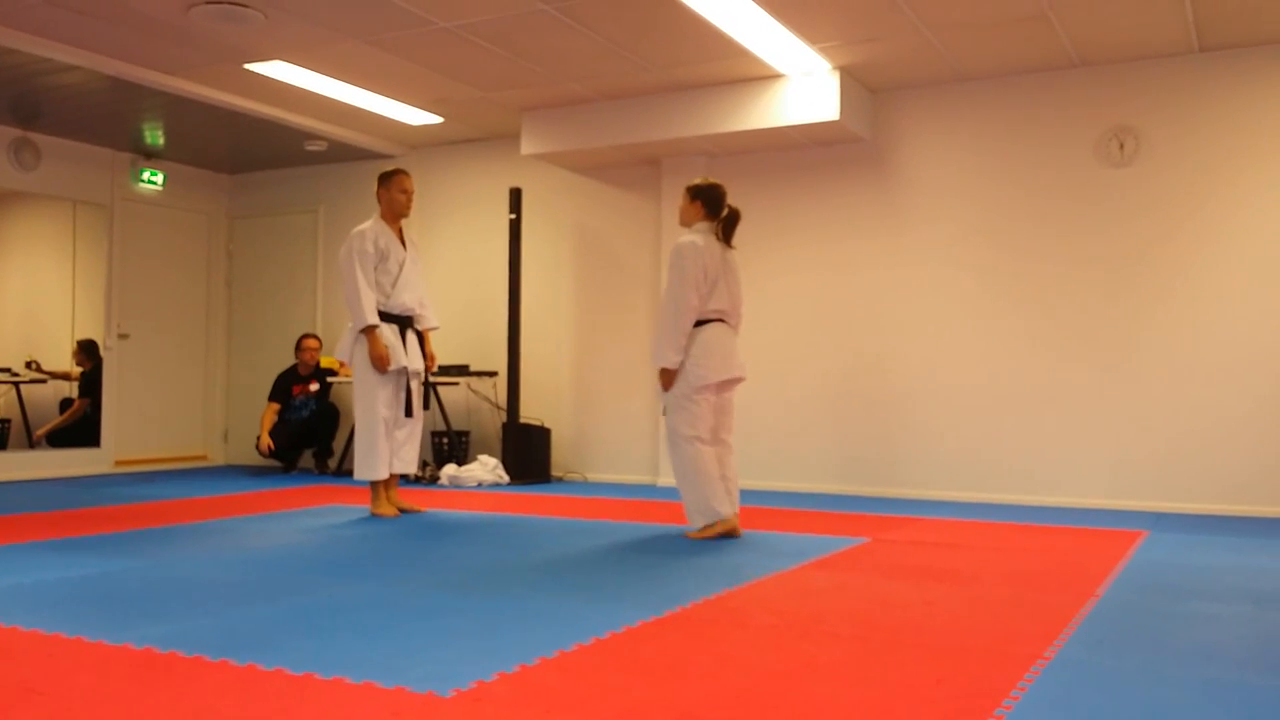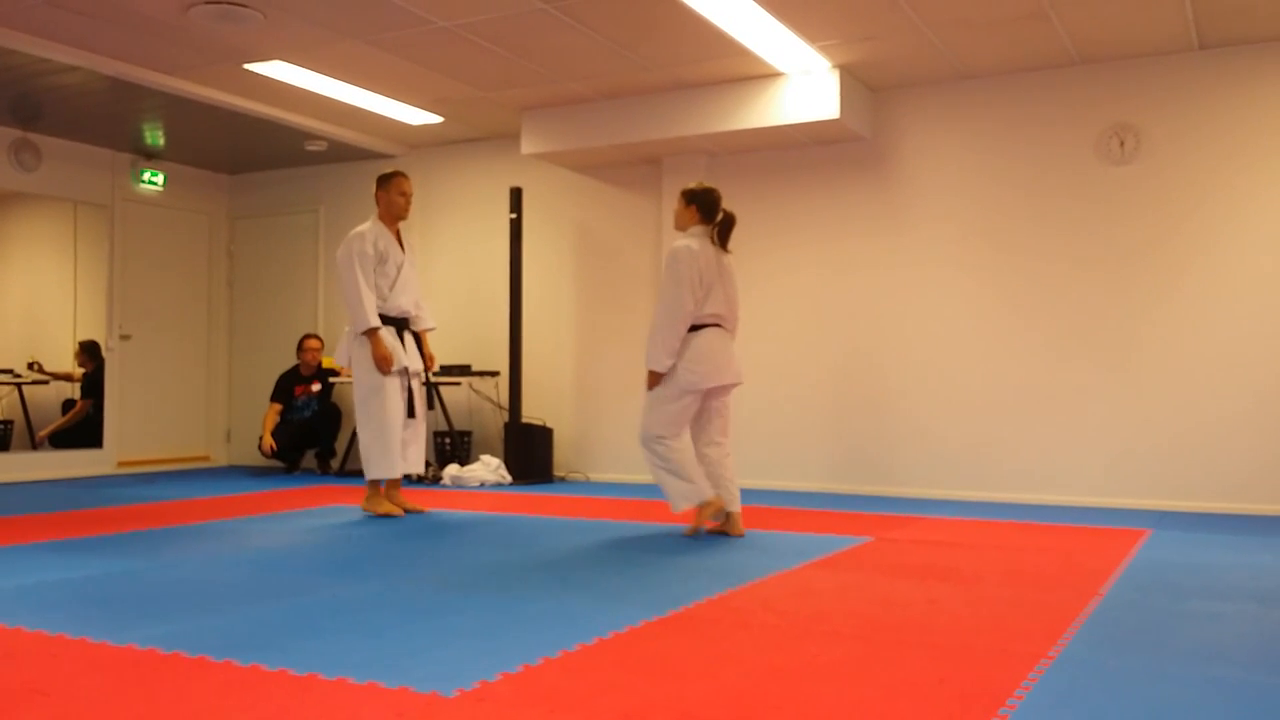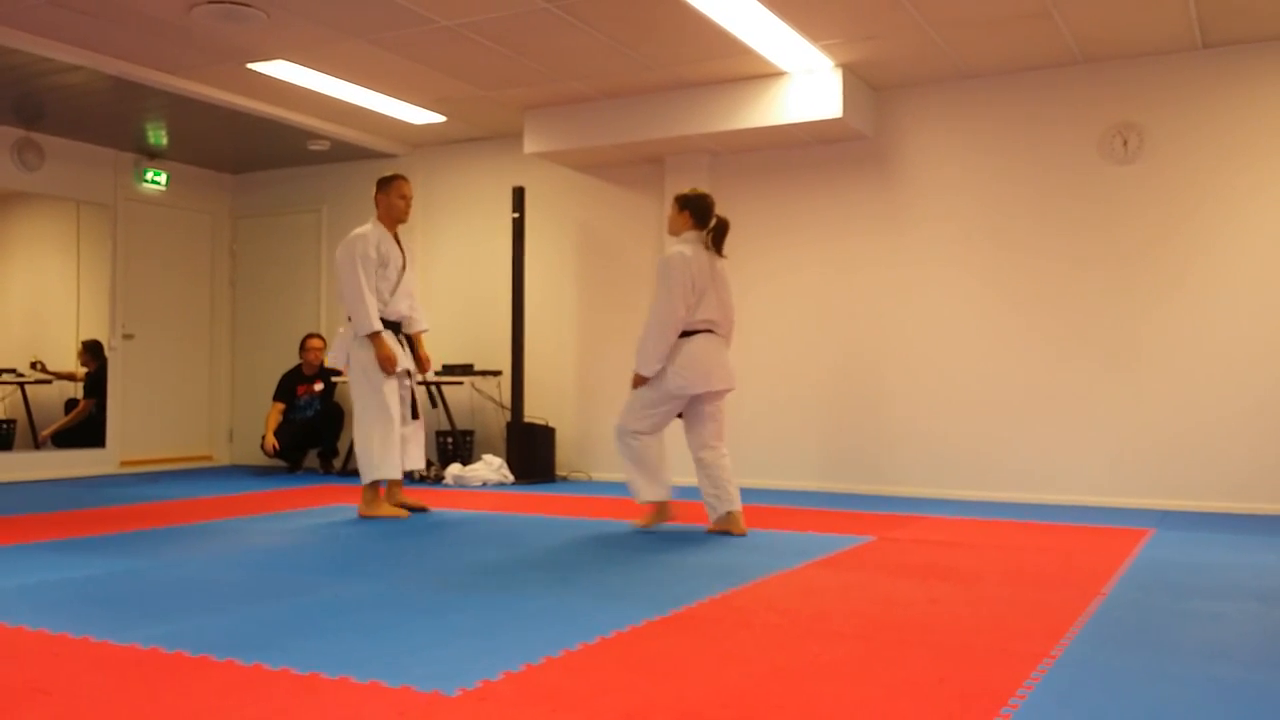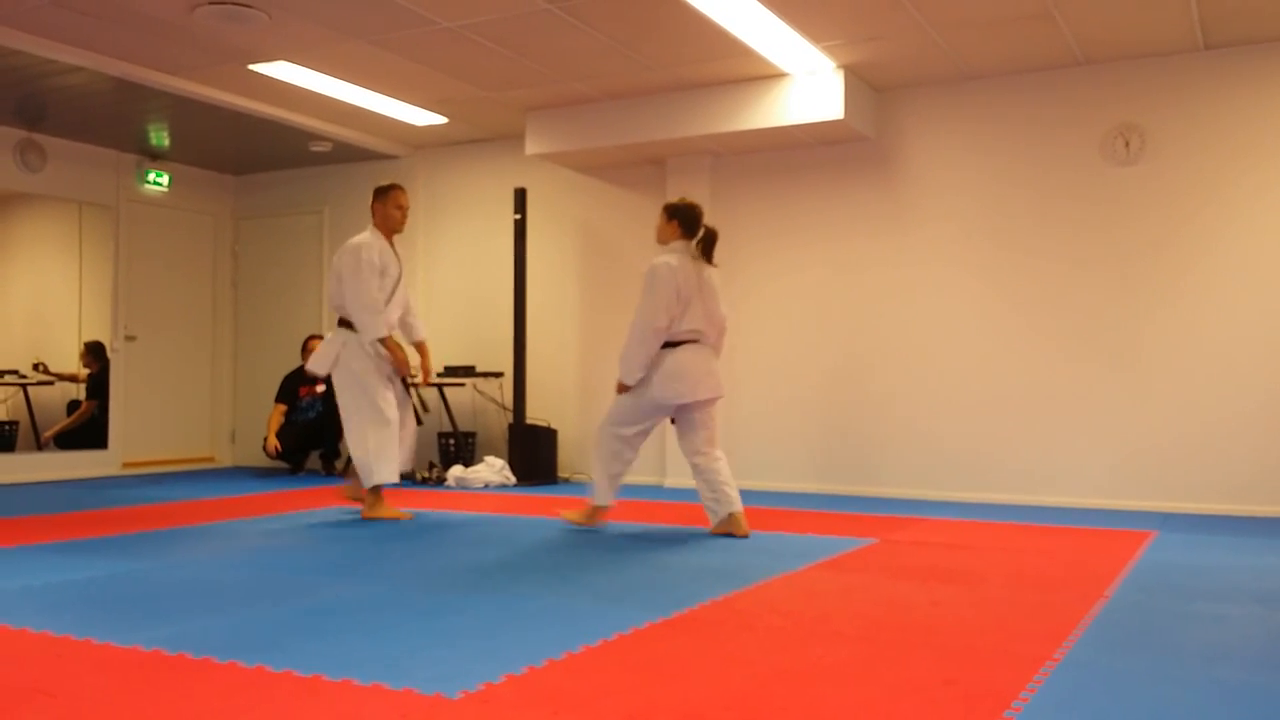
dt=0.1s
person 1, frame 1
left shoulder: (688, 246)
right shoulder: (724, 249)
left elbow: (679, 307)
left wrist: (668, 359)
left hip: (696, 349)
right hip: (722, 348)
left knee: (687, 437)
right knee: (716, 438)
left ankle: (714, 515)
right ankle: (726, 515)
person 1, frame 2
left shoulder: (683, 250)
right shoulder: (720, 254)
left elbow: (674, 311)
left wrist: (658, 361)
left hip: (691, 352)
right hip: (719, 352)
left knee: (658, 432)
right knee: (713, 439)
left ankle: (704, 501)
right ankle: (728, 515)
person 1, frame 3
left shoulder: (677, 256)
right shoulder: (714, 259)
left elbow: (666, 317)
right elbow: (725, 315)
left wrist: (646, 366)
left hip: (682, 357)
right hip: (712, 358)
left knee: (632, 429)
right knee: (709, 442)
left ankle: (658, 501)
right ankle: (729, 515)
person 1, frame 4
left shoulder: (664, 267)
right shoulder: (703, 270)
left elbow: (650, 325)
right elbow: (717, 323)
left wrist: (629, 374)
left hip: (669, 366)
right hip: (702, 367)
left knee: (615, 434)
right knee: (703, 449)
left ankle: (597, 507)
right ankle: (731, 517)
person 2, frame 1
left shoulder: (409, 243)
right shoulder: (364, 237)
right elbow: (360, 293)
left wrist: (425, 342)
right wrist: (374, 340)
left hip: (406, 337)
right hip: (379, 334)
left knee: (407, 416)
right knee: (378, 414)
left ankle: (391, 492)
right ankle: (377, 496)
person 2, frame 2
left shoulder: (404, 245)
right shoulder: (362, 238)
right elbow: (358, 295)
left wrist: (423, 343)
right wrist: (376, 341)
left hip: (400, 338)
right hip: (373, 337)
left knee: (409, 416)
right knee: (383, 414)
left ankle: (393, 493)
right ankle: (374, 495)
person 2, frame 3
left shoulder: (399, 247)
right shoulder: (362, 240)
right elbow: (360, 298)
left wrist: (418, 345)
right wrist: (379, 344)
left hip: (395, 340)
right hip: (371, 341)
left knee: (408, 415)
right knee: (382, 415)
left ankle: (394, 491)
right ankle: (371, 498)
person 2, frame 4
left shoulder: (391, 253)
right shoulder: (362, 249)
left elbow: (400, 307)
right elbow: (365, 307)
left wrist: (422, 349)
right wrist: (393, 348)
left hip: (374, 351)
right hip: (356, 348)
left knee: (402, 422)
right knee: (379, 419)
left ankle: (358, 482)
right ankle: (374, 502)
person 3, frame 1
left shoulder: (324, 371)
right shoulder: (286, 378)
right elbow: (272, 410)
right wrist: (264, 434)
left hip: (314, 428)
right hip: (290, 427)
left knee: (330, 409)
right knee: (265, 446)
left ankle: (322, 458)
right ankle: (292, 457)
person 3, frame 2
left shoulder: (326, 371)
right shoulder: (287, 379)
right elbow: (274, 410)
right wrist: (266, 434)
left hip: (316, 429)
right hip: (292, 428)
left knee: (332, 410)
right knee: (267, 446)
left ankle: (324, 458)
right ankle: (294, 458)
person 3, frame 3
left shoulder: (328, 371)
right shoulder: (290, 378)
right elbow: (276, 410)
right wrist: (269, 434)
left hip: (319, 429)
right hip: (295, 427)
left knee: (334, 410)
right knee: (270, 446)
left ankle: (326, 458)
right ankle: (297, 457)
person 3, frame 4
right shoulder: (292, 379)
right elbow: (278, 411)
right wrist: (271, 435)
left hip: (321, 430)
right hip: (296, 428)
left knee: (336, 411)
right knee: (271, 448)
left ankle: (328, 459)
right ankle: (298, 458)
